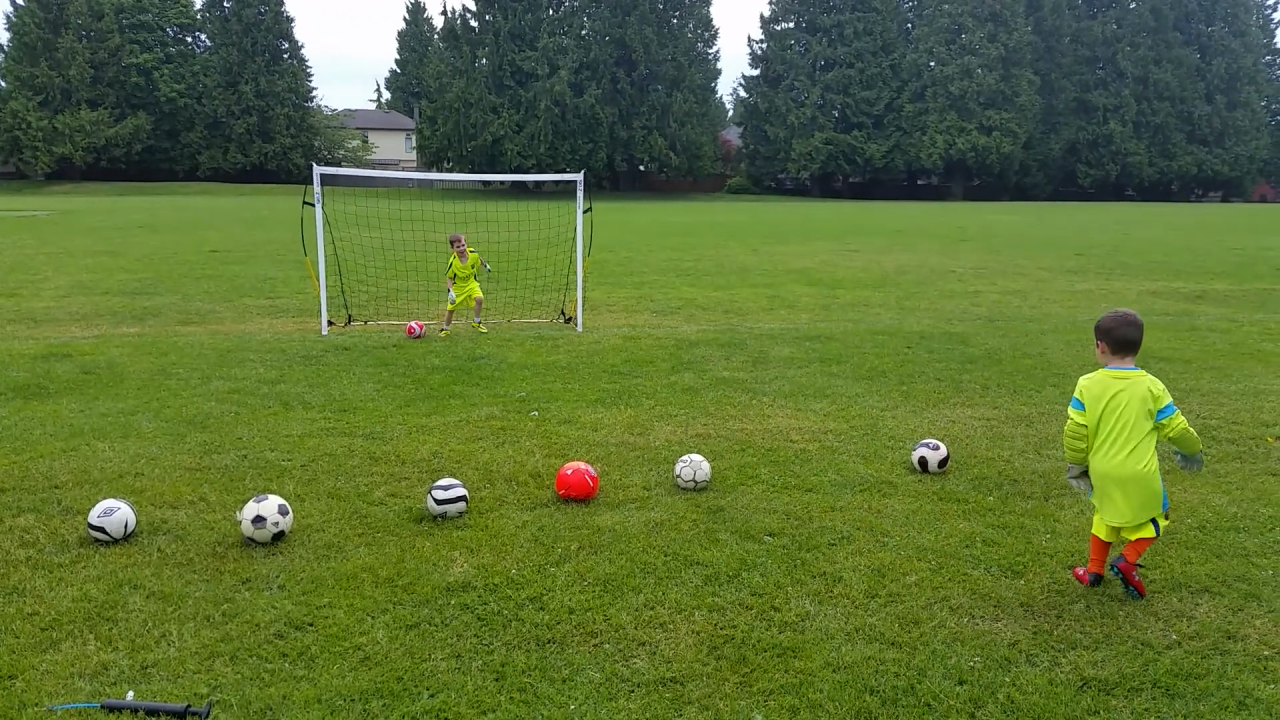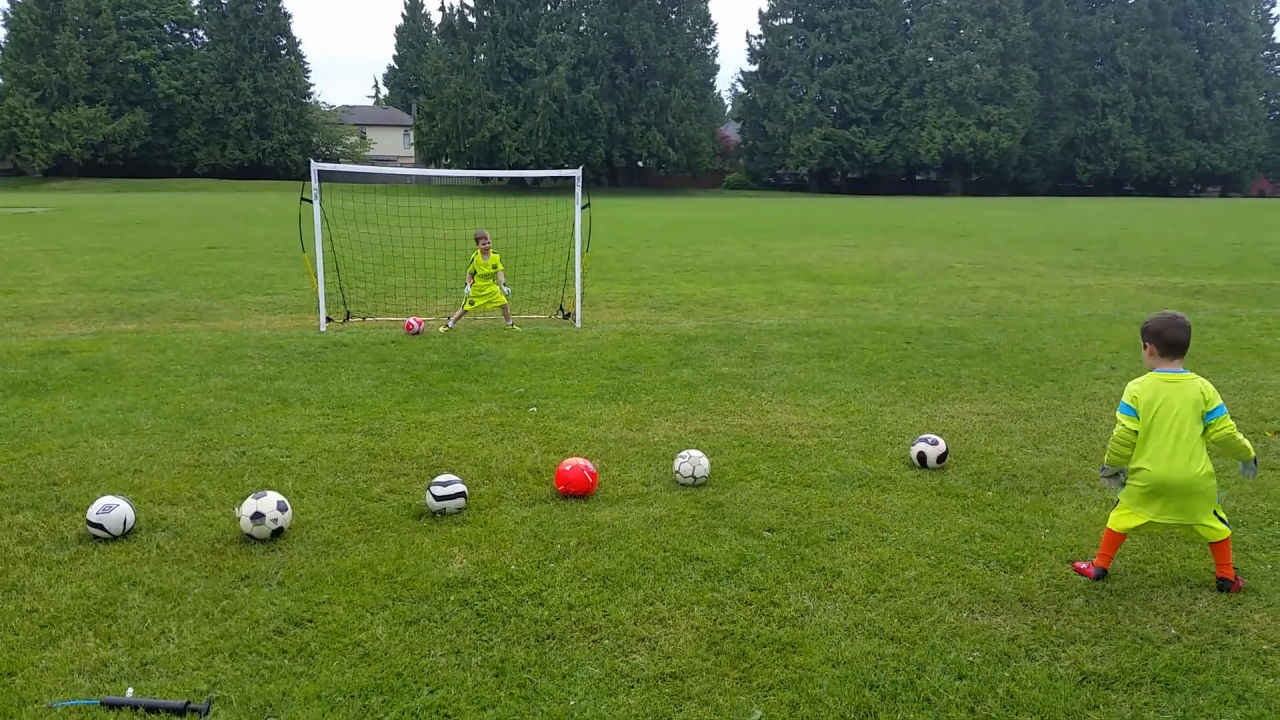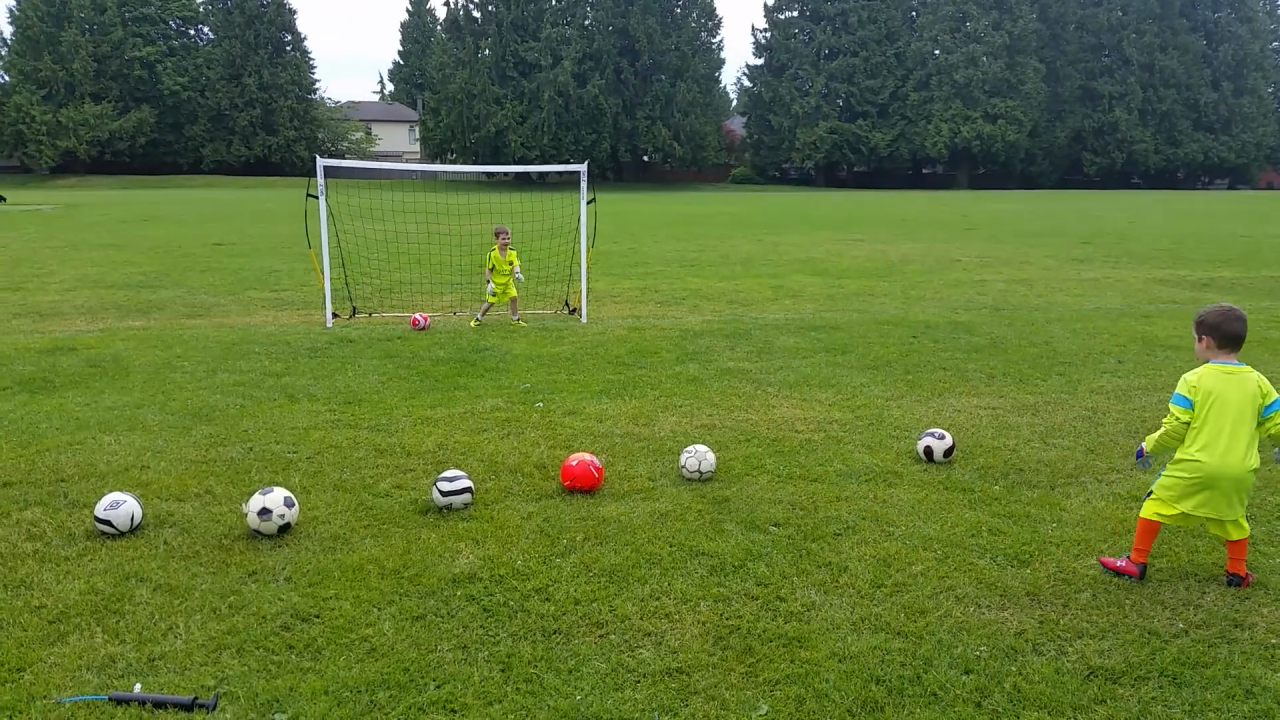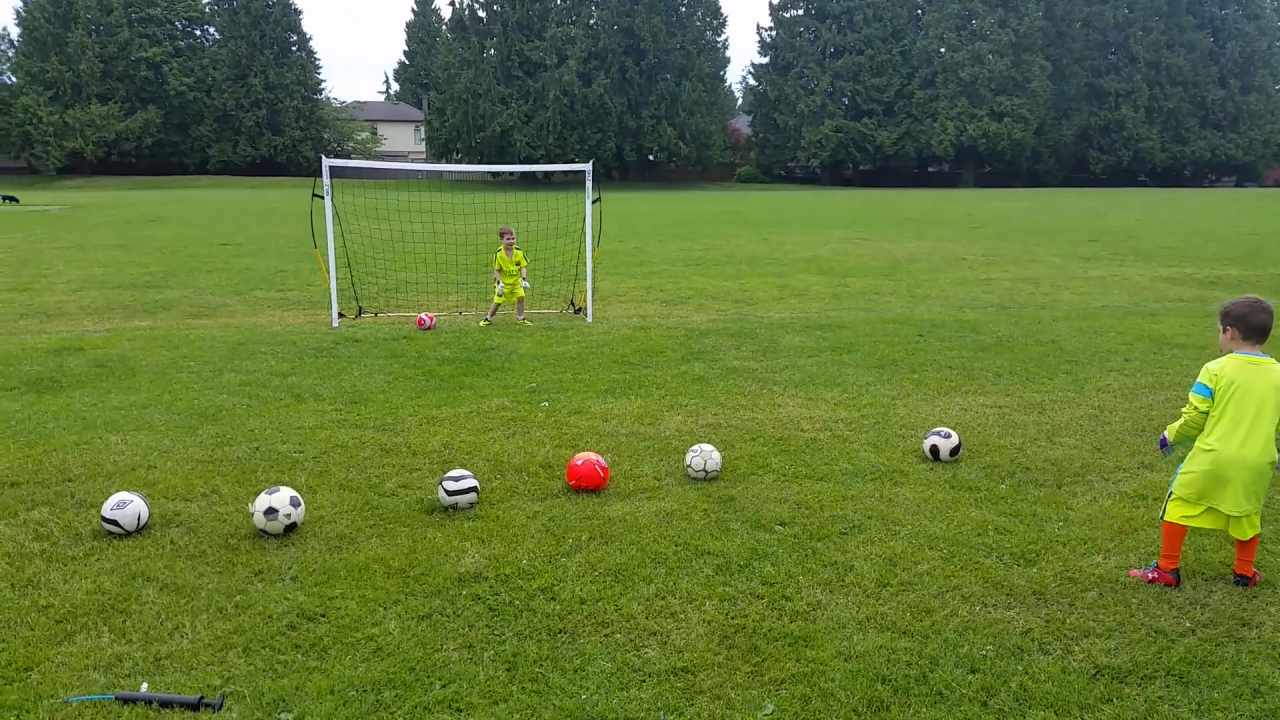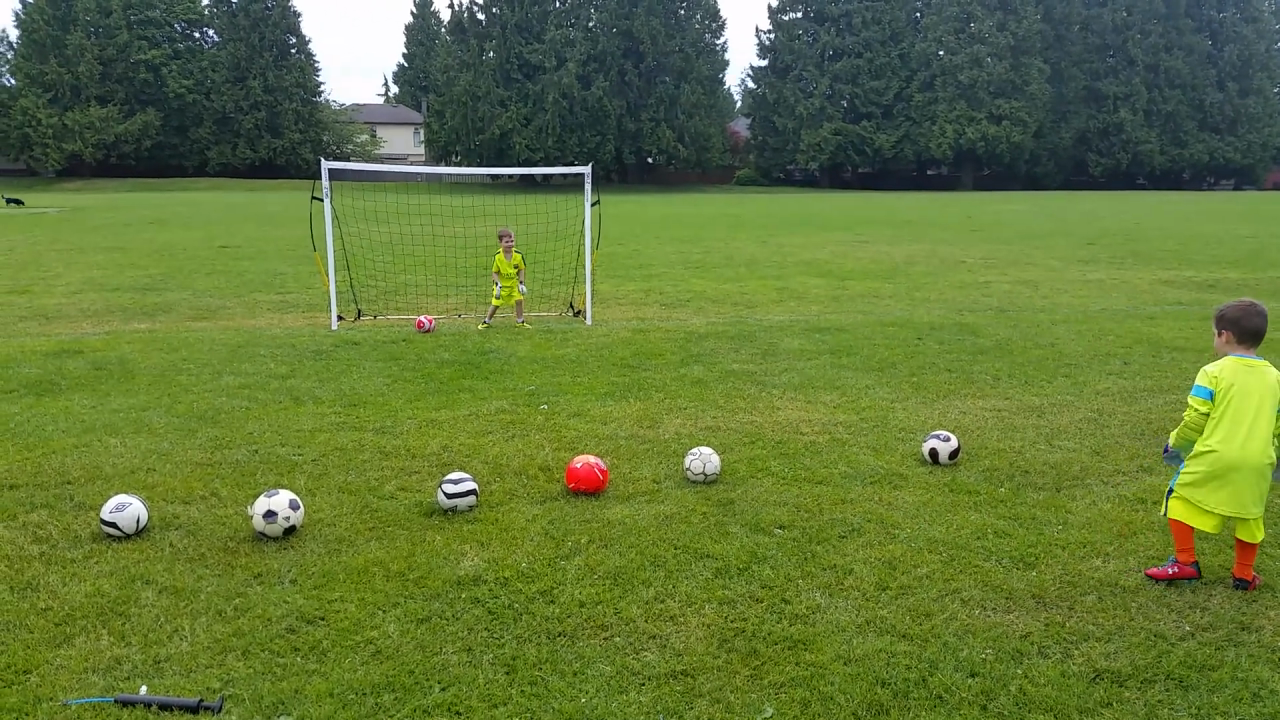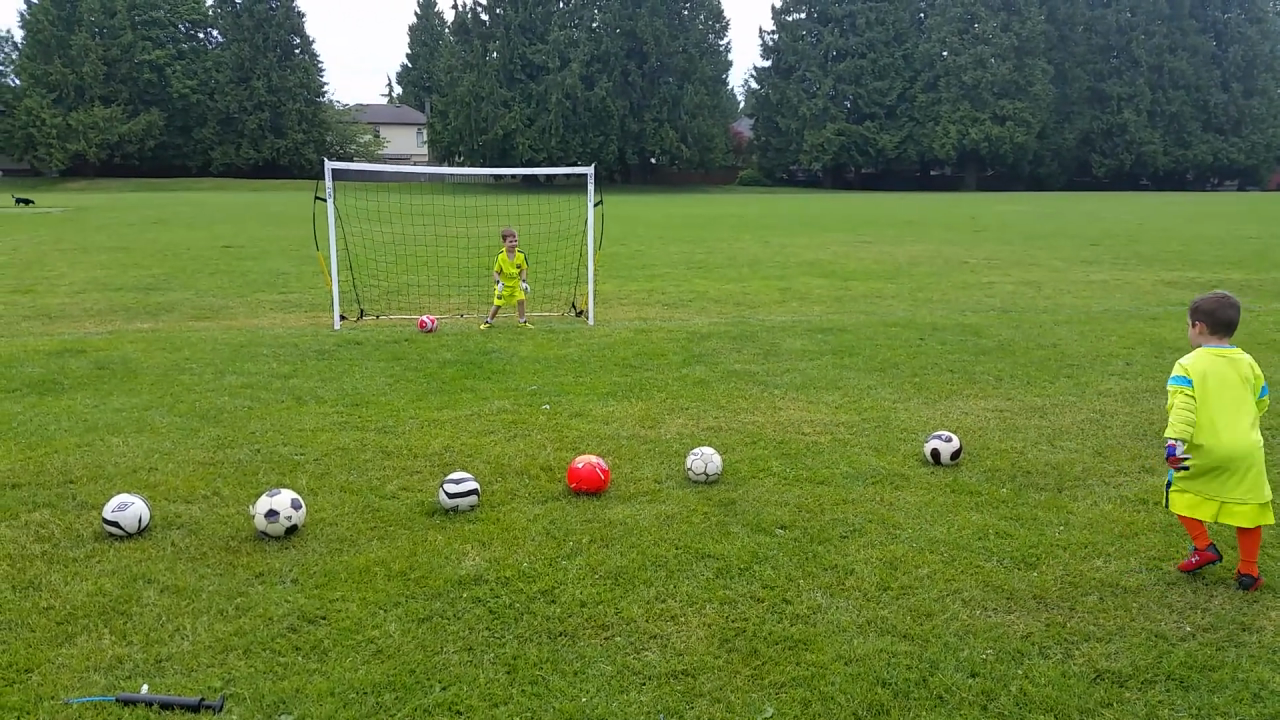
dt=0.2s
person 1, frame 1
left shoulder: (1087, 385)
right shoulder: (1151, 387)
left elbow: (1075, 432)
right elbow: (1176, 429)
left wrist: (1076, 465)
right wrist: (1193, 449)
left hip: (1103, 472)
right hip: (1139, 474)
left knee: (1107, 518)
right knee: (1150, 524)
left ankle: (1094, 570)
right ankle: (1128, 561)
person 1, frame 2
left shoulder: (1138, 390)
right shoulder: (1202, 388)
left elbow: (1123, 437)
right elbow: (1224, 432)
left wrist: (1111, 466)
right wrist: (1246, 455)
left hip: (1149, 477)
right hip: (1194, 478)
left knee: (1124, 514)
right knee: (1212, 521)
left ankle: (1099, 565)
right ankle: (1227, 577)
person 1, frame 3
left shoulder: (1194, 380)
left elbow: (1175, 428)
left wrist: (1149, 447)
left hip: (1194, 468)
right hip: (1239, 472)
left knee: (1156, 503)
right knee: (1234, 517)
left ankle: (1136, 563)
right ankle: (1237, 572)
person 1, frame 4
left shoulder: (1216, 370)
left elbow: (1194, 418)
left wrist: (1171, 437)
left hip: (1212, 460)
right hip: (1256, 464)
left knee: (1179, 504)
right knee: (1246, 514)
left ankle: (1167, 568)
right ankle: (1244, 571)
person 1, frame 5
left shoulder: (1213, 372)
left elbow: (1193, 421)
left wrist: (1175, 444)
left hip: (1214, 460)
left knee: (1178, 500)
right knee: (1249, 517)
left ankle: (1184, 563)
right ankle: (1244, 575)
person 1, frame 6
left shoulder: (1188, 364)
right shoulder: (1248, 363)
left elbow: (1182, 408)
right elbow: (1261, 408)
left wrist: (1175, 442)
left hip: (1205, 451)
right hip: (1247, 452)
left knee: (1179, 491)
right knee: (1249, 510)
left ankle: (1205, 548)
right ankle: (1249, 572)
